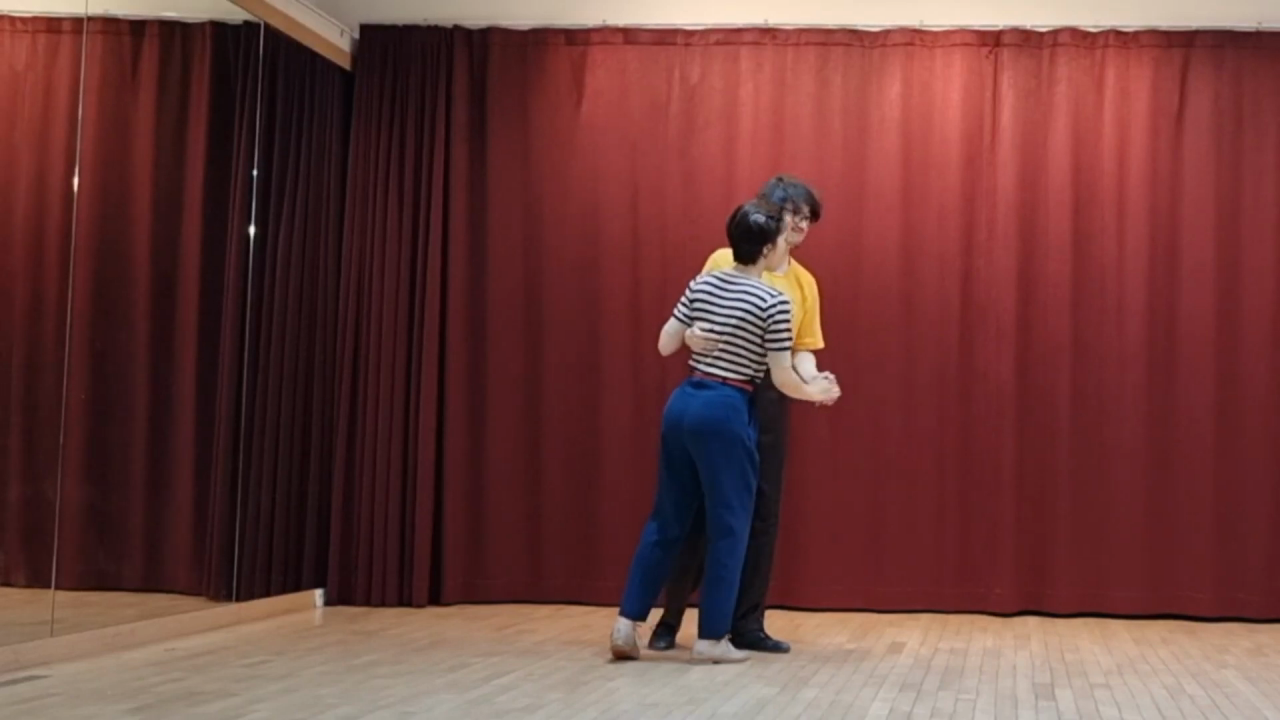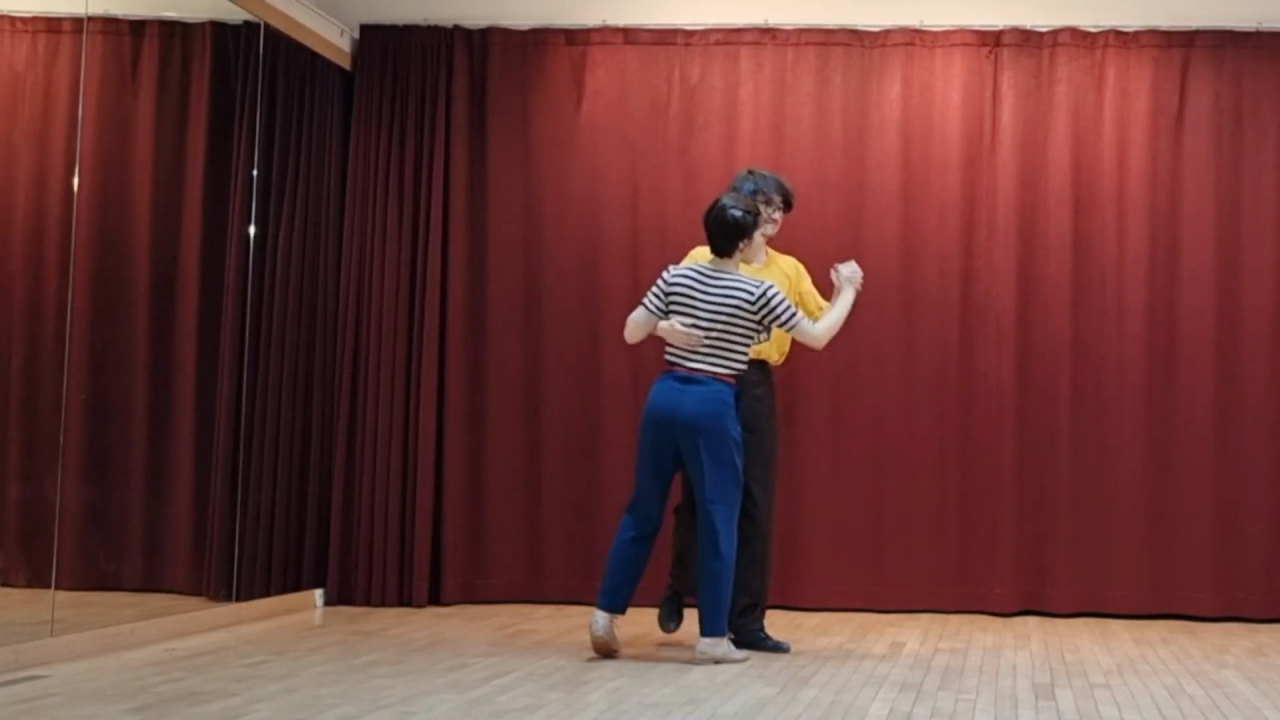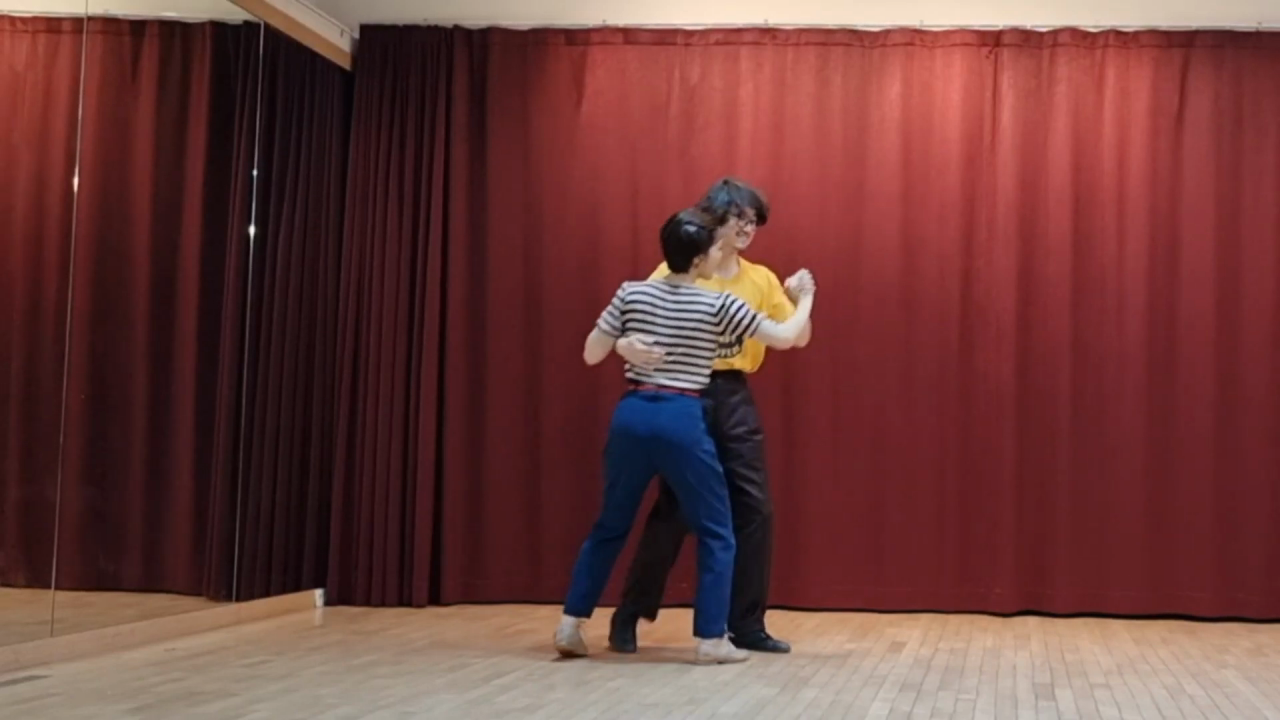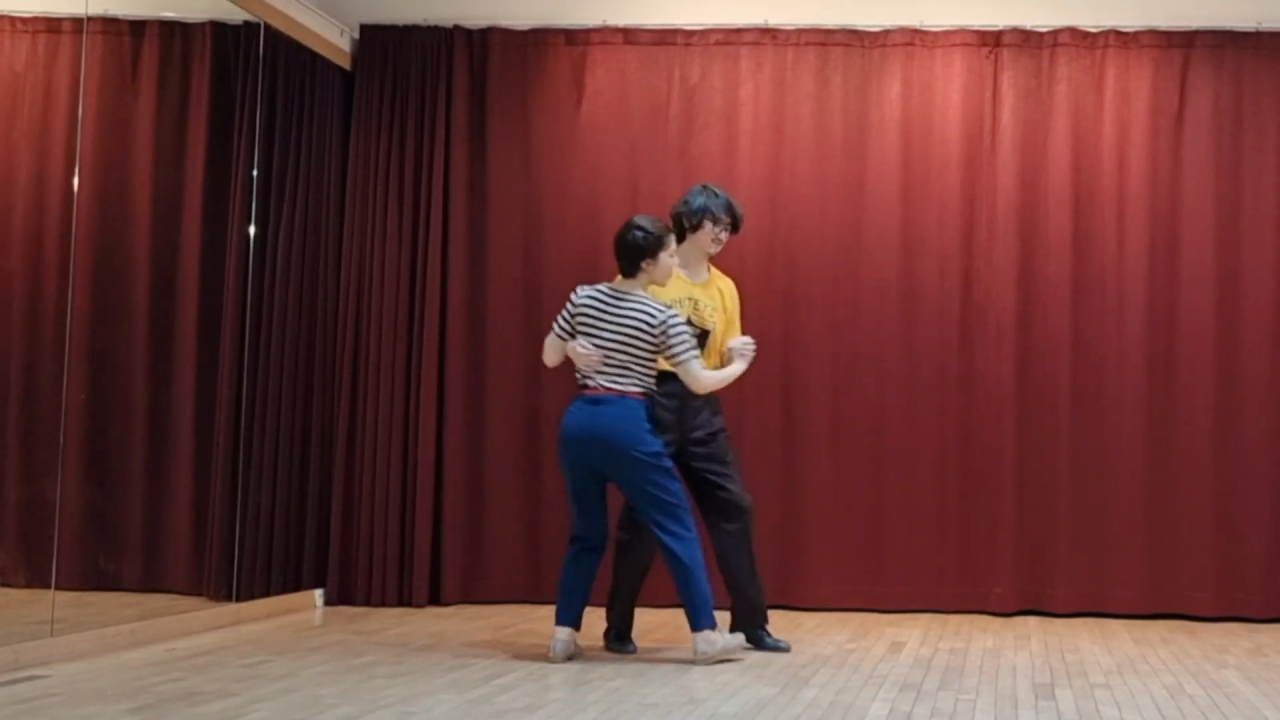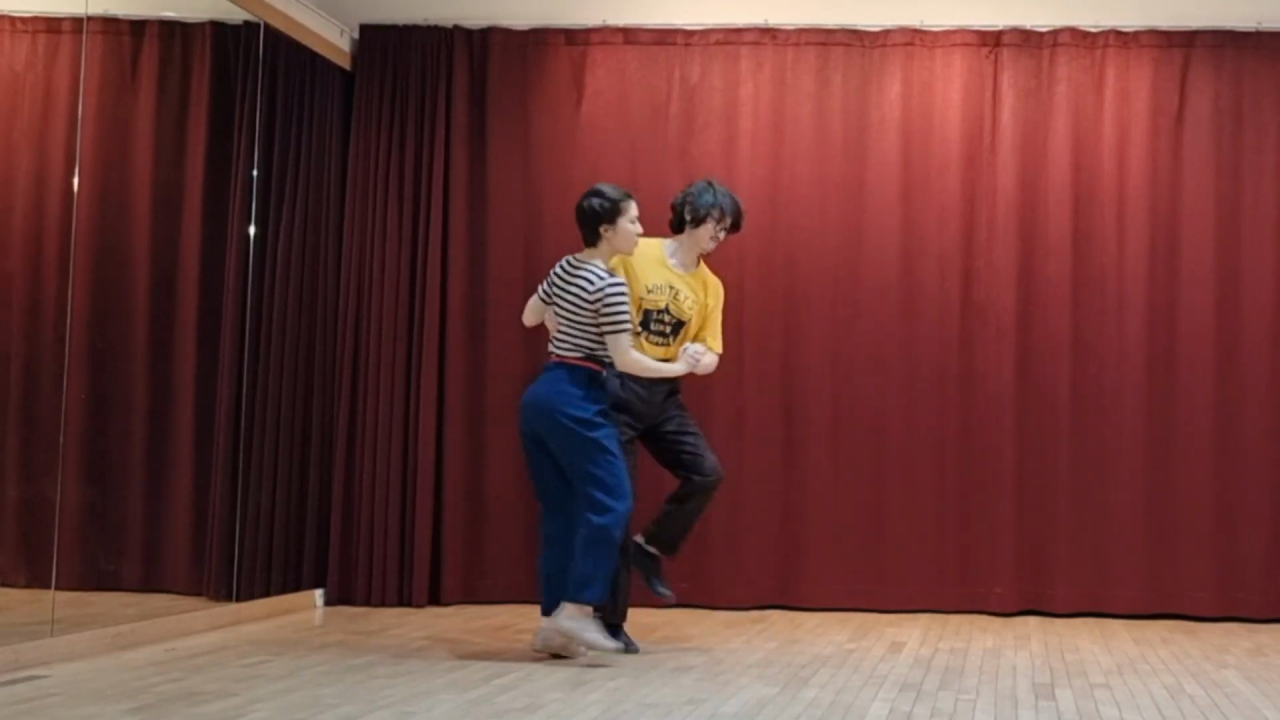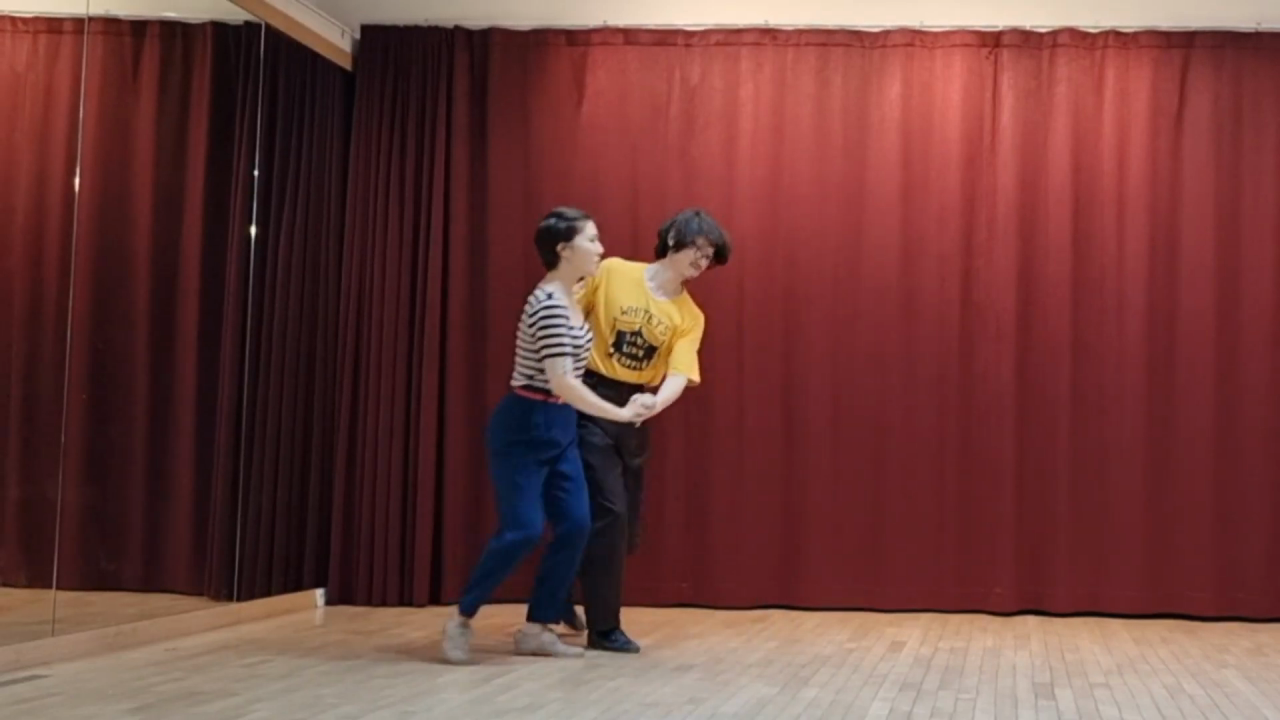
dt=0.2s
person 1, frame 1
left shoulder: (804, 282)
right shoulder: (725, 262)
left elbow: (803, 348)
right elbow: (690, 320)
left wrist: (813, 379)
right wrist: (691, 335)
left hip: (768, 400)
left knee: (762, 512)
left ankle: (746, 624)
right ankle: (670, 618)
person 1, frame 2
left shoulder: (789, 270)
right shoulder: (702, 259)
left elbow: (823, 325)
right wrist: (665, 326)
left hip: (756, 390)
left knee: (755, 506)
right knee: (701, 498)
left ankle: (746, 623)
right ankle: (678, 592)
person 1, frame 3
left shoulder: (761, 280)
right shoulder: (674, 273)
left elbow: (797, 338)
left wrist: (802, 297)
right wrist: (625, 345)
left hip: (735, 400)
left knee: (755, 509)
right knee: (674, 510)
left ankle: (747, 625)
right ankle: (630, 613)
person 1, frame 4
left shoulder: (725, 289)
left elbow: (729, 357)
right wrist: (577, 348)
left hip: (700, 405)
right hip: (650, 399)
left knee: (733, 506)
right knee: (642, 514)
left ankle: (750, 623)
right ankle: (618, 627)
person 1, frame 5
left shoulder: (711, 286)
right shoulder: (633, 253)
left elbow: (710, 356)
left wrist: (701, 358)
right wrist: (555, 314)
left hip: (665, 391)
right hip: (617, 385)
left knee: (705, 472)
left ankle: (648, 546)
right ankle: (610, 621)
person 1, frame 6
left shoulder: (691, 317)
right shoulder: (611, 273)
left elbow: (679, 377)
left wrist: (655, 403)
left knee: (624, 520)
right knee: (609, 508)
left ankle: (558, 594)
right ankle: (603, 627)
person 2, frame 1
left shoulder: (702, 284)
right shoulder: (774, 302)
left elbow: (665, 345)
right elbow: (781, 379)
right wrist: (815, 391)
left hip: (682, 402)
right hip: (724, 412)
left knee: (666, 518)
right knee: (729, 524)
left ankle: (627, 623)
right ankle: (711, 638)
person 2, frame 2
left shoulder: (675, 277)
right shoulder: (758, 293)
left elbow: (632, 332)
right elbow: (817, 336)
right wrist: (847, 291)
left hip: (664, 397)
right hip: (712, 406)
left knee: (642, 511)
right knee: (719, 521)
left ankle: (605, 617)
right ankle: (712, 637)
person 2, frame 3
left shoulder: (631, 293)
right shoulder: (718, 306)
left elbow: (592, 354)
right elbow: (785, 337)
right wrist: (806, 298)
left hip: (630, 417)
right hip: (680, 423)
left knee: (611, 525)
right knee: (716, 530)
left ankle: (570, 624)
right ankle: (711, 638)
person 2, frame 4
left shoulder: (583, 297)
right shoulder: (662, 318)
left elbow: (550, 356)
right elbow: (700, 383)
right wrist: (739, 363)
left hip: (578, 421)
right hip: (624, 425)
left knee: (588, 533)
right knee: (676, 526)
left ankle: (565, 633)
right ankle: (705, 633)
person 2, frame 5
left shoulder: (563, 267)
right shoulder: (610, 286)
left elbow: (530, 317)
right elbow: (625, 360)
right wrist: (680, 365)
left hip: (541, 395)
right hip: (573, 399)
left knee: (558, 512)
right knee: (610, 501)
left ankle: (553, 625)
right ankle: (574, 610)
person 2, frame 6
left shoulder: (567, 300)
right shoulder: (552, 308)
right elbow: (563, 384)
right wrist: (622, 413)
left hip: (556, 427)
right hip: (525, 428)
left knee: (575, 525)
right knee: (522, 530)
left ankle: (539, 628)
right ankle: (460, 619)
